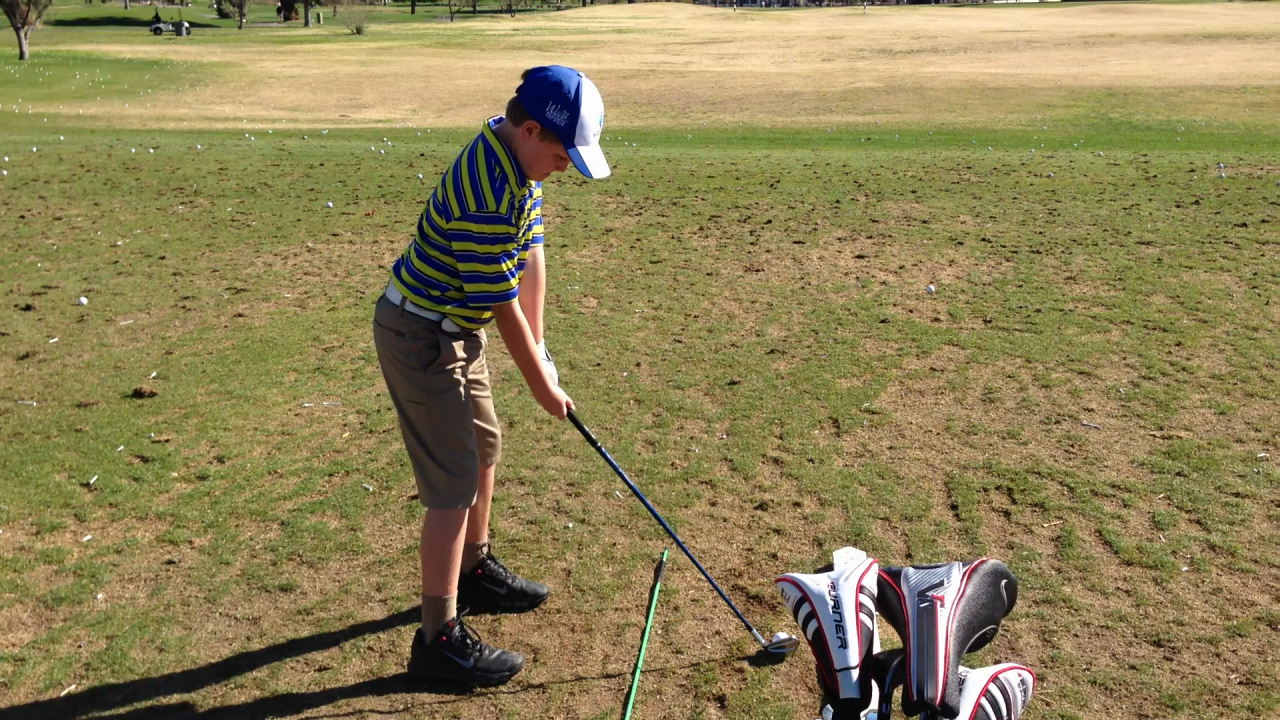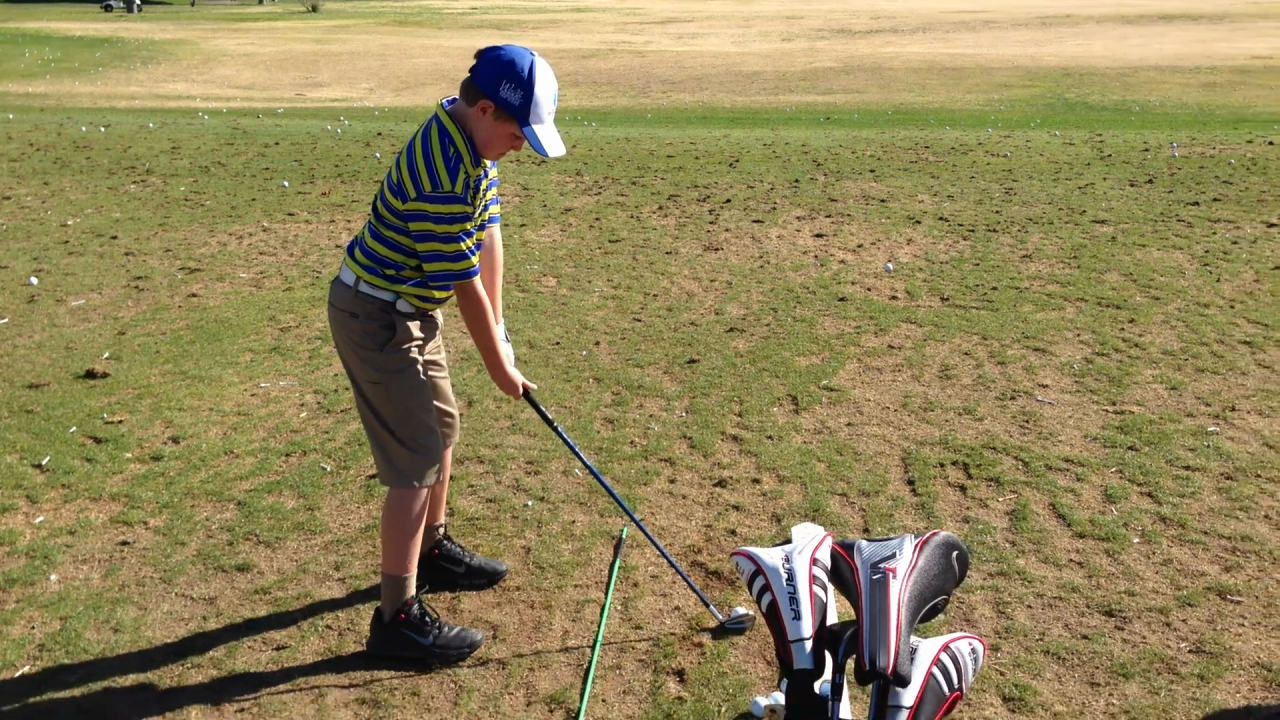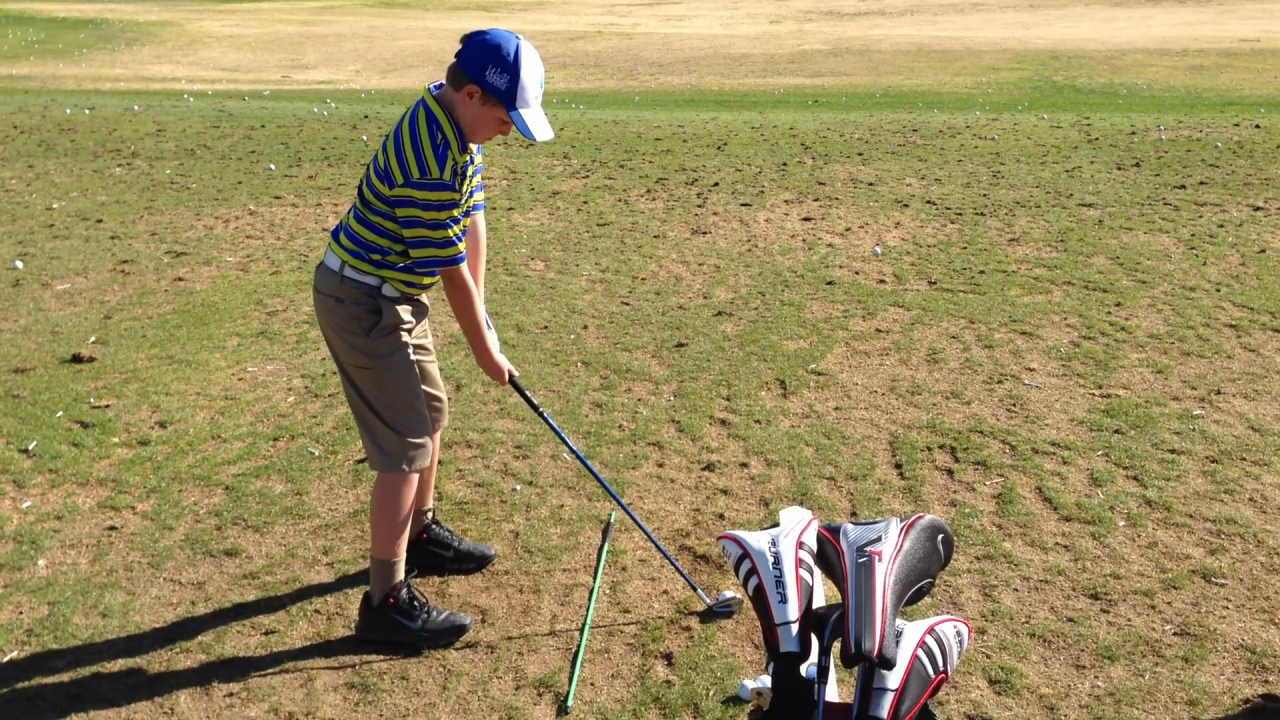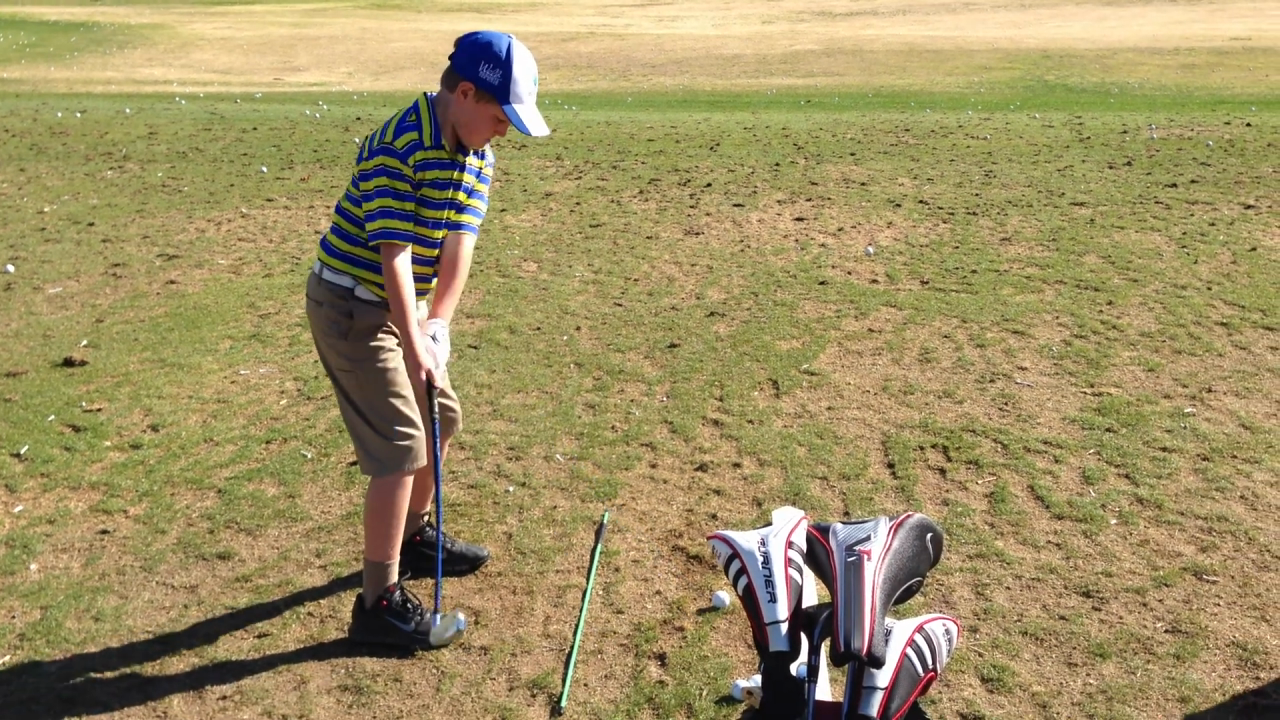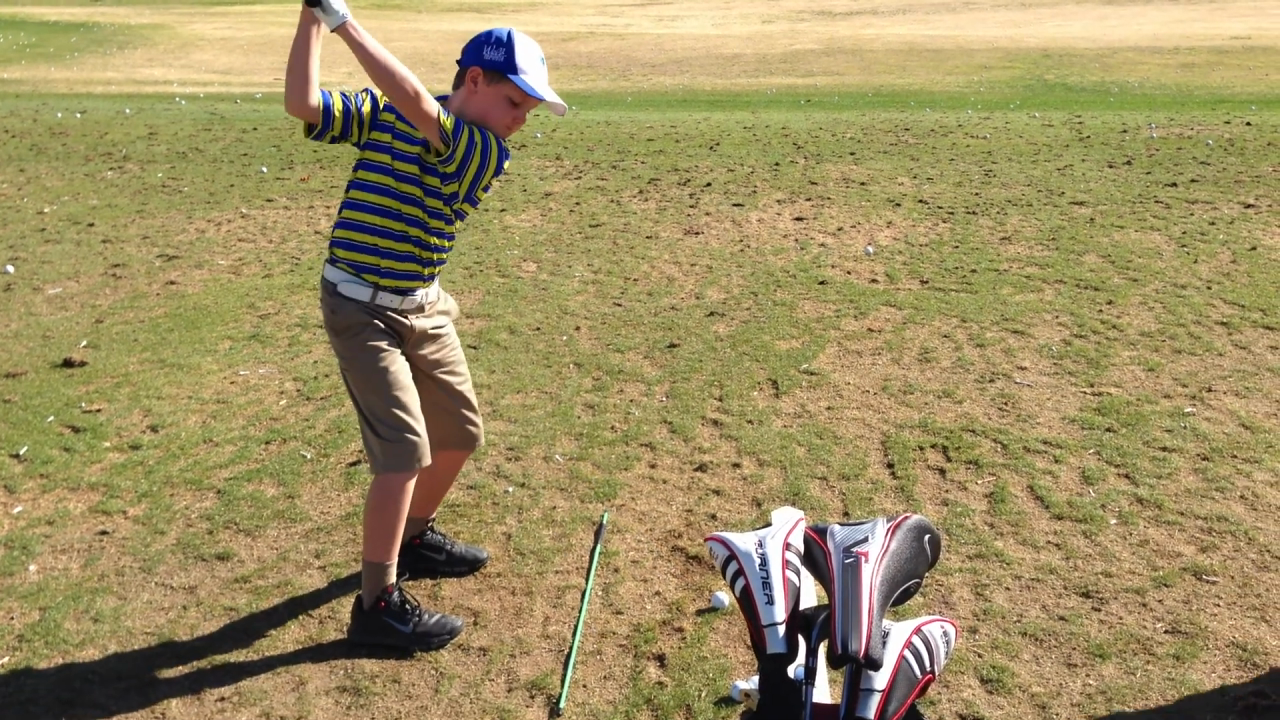
dt=0.5s
person 1, frame 1
left shoulder: (512, 154)
right shoulder: (488, 193)
left elbow: (531, 253)
right elbow: (503, 305)
left wrist: (540, 346)
right wrist: (541, 384)
left hip: (454, 326)
right hip: (422, 336)
left knee: (482, 449)
right knee: (452, 483)
left ankle: (474, 571)
right ankle: (438, 639)
person 1, frame 2
left shoulder: (470, 139)
right shoulder: (444, 174)
left elbow: (489, 234)
right elbow: (465, 283)
left wrist: (499, 327)
right wrist: (498, 364)
left hip: (408, 308)
right hip: (376, 317)
left knee: (441, 428)
right knee: (415, 462)
left ankle: (431, 550)
right ankle: (398, 616)
person 1, frame 3
left shoulder: (453, 122)
right shoulder: (431, 160)
left elbow: (473, 221)
right elbow: (452, 269)
left wrist: (481, 315)
right wrist: (484, 350)
left hip: (394, 293)
right hip: (362, 302)
left knee: (429, 413)
right knee: (405, 445)
left ankle: (420, 533)
right ankle: (387, 601)
person 1, frame 4
left shoulder: (477, 160)
right shoulder: (400, 142)
left elbow: (460, 244)
right elbow: (388, 249)
left wrist: (438, 324)
right wrist: (411, 341)
left hip: (409, 306)
right hip: (347, 304)
left knee: (438, 420)
right knee: (400, 446)
left ankle: (413, 536)
right ankle: (380, 603)
person 1, frame 5
left shoulder: (487, 154)
right shoulder: (382, 108)
left elbow: (417, 108)
right elbow: (304, 106)
left hip: (424, 307)
right hip: (360, 308)
left knee: (459, 434)
right knee: (404, 451)
left ankle: (414, 538)
right ankle: (377, 603)
